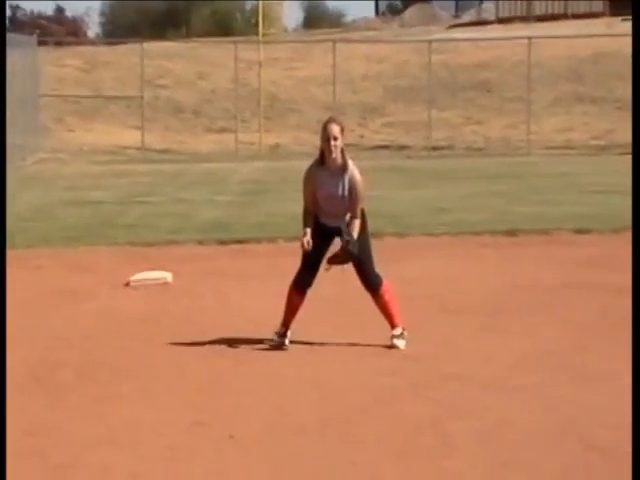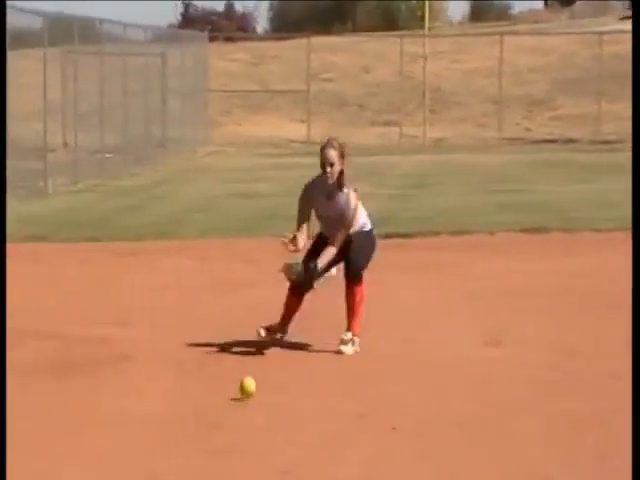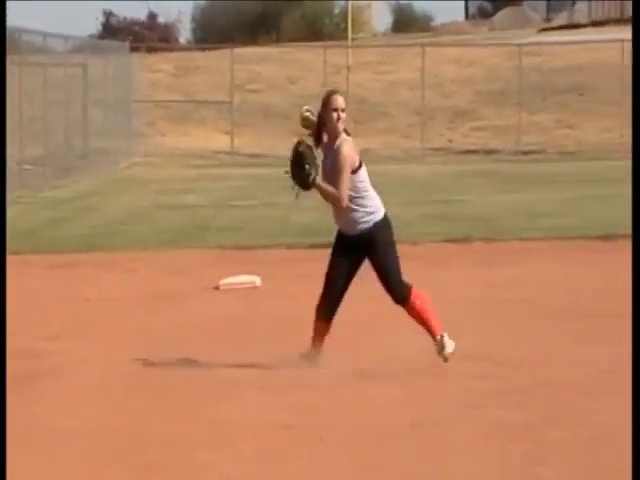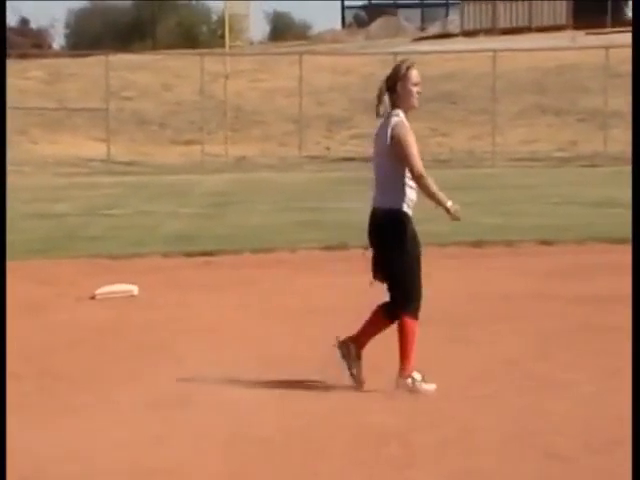
dt=1s
person 1, frame 1
left shoulder: (353, 174)
right shoulder: (313, 173)
left elbow: (356, 216)
right elbow: (309, 208)
left wrist: (352, 239)
right wrist: (307, 232)
left hip: (349, 223)
right hip: (323, 223)
left knee: (369, 276)
right knee: (305, 275)
left ankle: (398, 329)
right ankle: (284, 329)
person 1, frame 2
left shoulder: (350, 197)
right shoulder: (311, 189)
left elbow: (335, 245)
right elbow: (302, 224)
left wrist: (316, 267)
right wrist: (298, 239)
left hip: (359, 237)
right hip: (328, 237)
left knee: (353, 268)
right knee: (300, 281)
left ankle: (352, 335)
right ankle: (282, 326)
person 1, frame 3
left shoulder: (344, 149)
right shoulder: (327, 148)
left elbow: (341, 200)
left wrist: (314, 182)
left hip: (374, 228)
right hip: (348, 235)
left knee: (397, 289)
right knee: (329, 299)
left ankle: (439, 336)
right ankle: (315, 351)
person 1, frame 4
left shoulder: (387, 124)
right shoulder: (400, 125)
right elbow: (419, 174)
right wrist: (446, 204)
left hip: (384, 218)
right hip: (393, 219)
left knee: (399, 301)
right knee: (410, 299)
left ankle: (352, 345)
